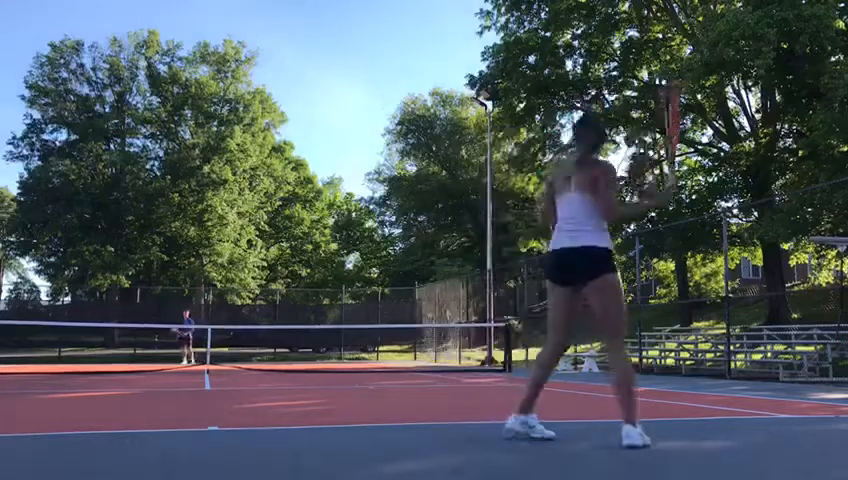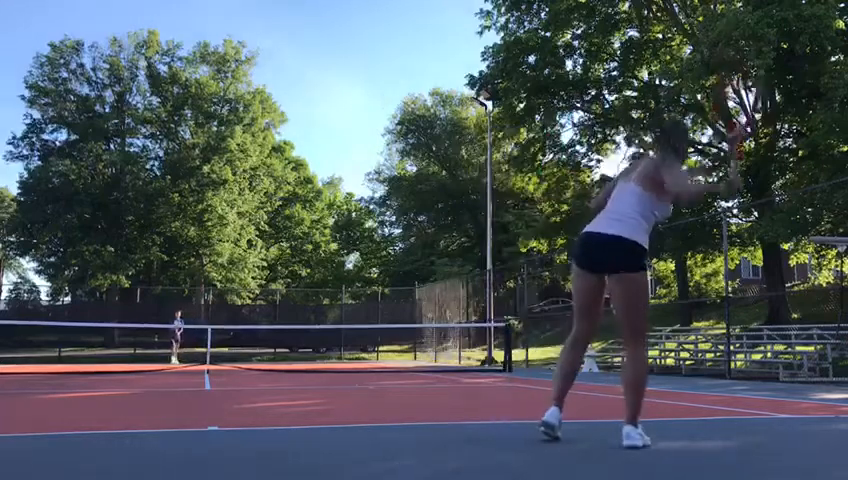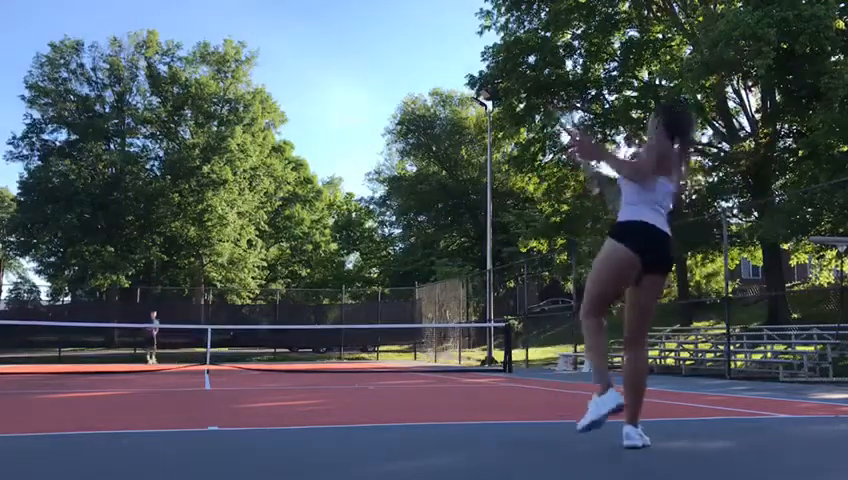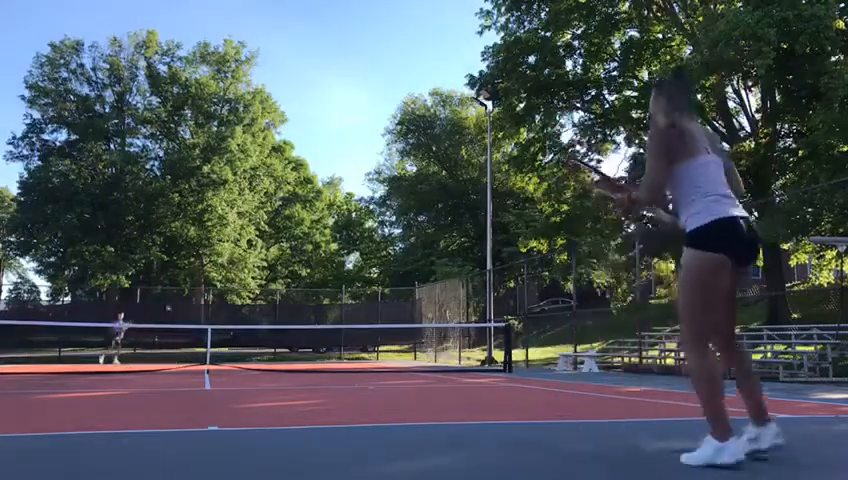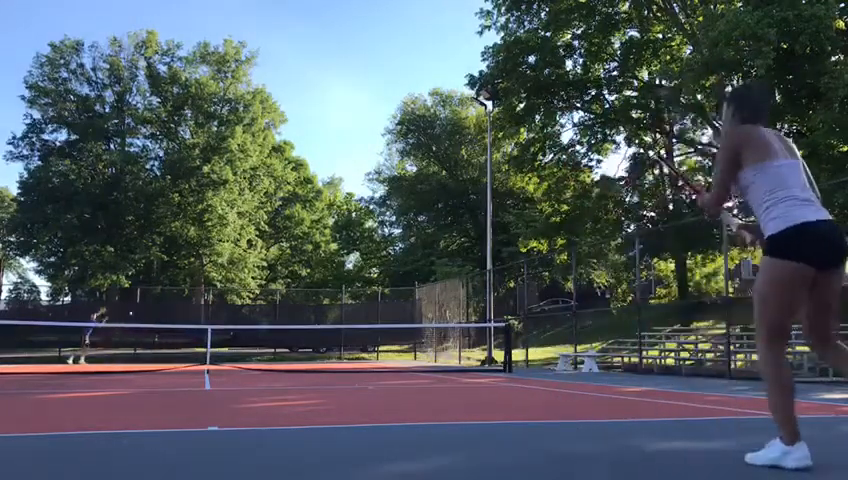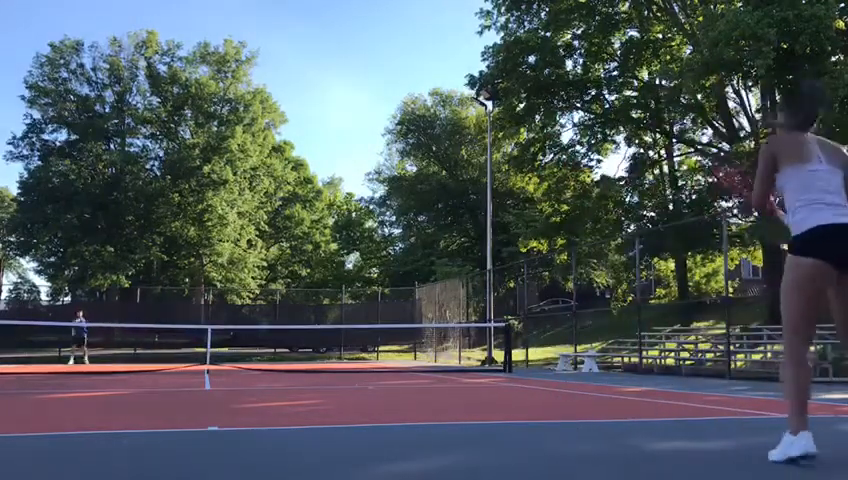
dt=0.7s
person 1, frame 1
left shoulder: (557, 172)
right shoulder: (602, 169)
left elbow: (549, 219)
right elbow: (611, 215)
right wrist: (652, 203)
left hip: (558, 257)
right hip: (593, 256)
left knee: (555, 342)
right knee: (616, 343)
left ankle: (522, 415)
right ankle: (630, 426)
person 1, frame 2
left shoulder: (634, 165)
right shoulder: (668, 169)
left elbow: (597, 203)
right elbow: (681, 191)
right wrist: (721, 187)
left hip: (589, 241)
right hip: (626, 250)
left knee: (580, 333)
right knee: (634, 342)
left ankle: (554, 410)
right ankle: (632, 426)
person 1, frame 3
left shoulder: (656, 146)
right shoulder: (678, 167)
left elbow: (639, 172)
left wrist: (601, 154)
left hip: (632, 235)
right hip: (661, 244)
left knee: (591, 313)
right knee: (636, 338)
left ankle: (606, 392)
right ankle: (632, 426)
person 1, frame 4
left shoulder: (664, 131)
right shoulder: (704, 134)
left elbow: (651, 194)
right elbow: (736, 188)
left wrist: (631, 198)
left hip: (709, 236)
right hip: (740, 231)
left knee: (694, 341)
right knee: (722, 336)
left ankle: (722, 440)
right ankle: (761, 425)
person 1, frame 5
left shoulder: (735, 136)
right shoulder: (783, 141)
left elbow: (716, 199)
left wrist: (702, 202)
left hip: (792, 242)
left knee: (770, 343)
left ankle: (790, 444)
person 1, frame 6
left shoulder: (774, 143)
left elbow: (760, 203)
left wrist: (776, 210)
left hip: (813, 242)
left knee: (794, 343)
left ankle: (798, 433)
